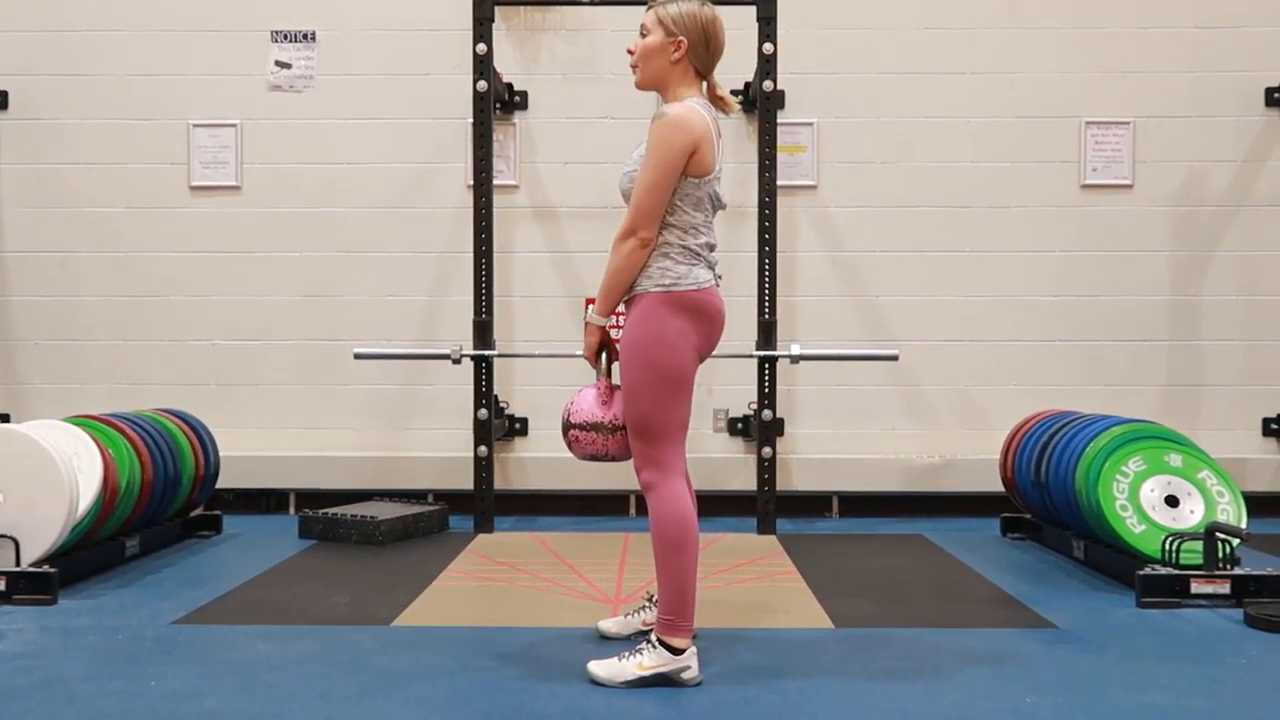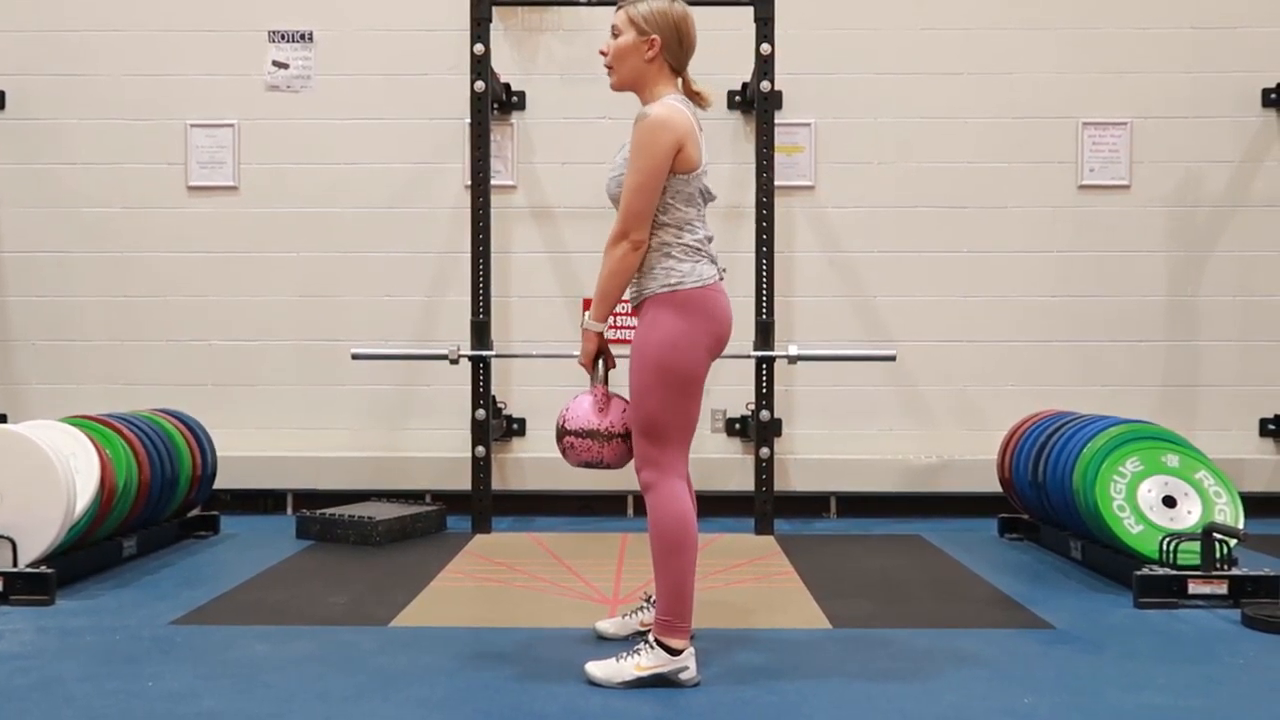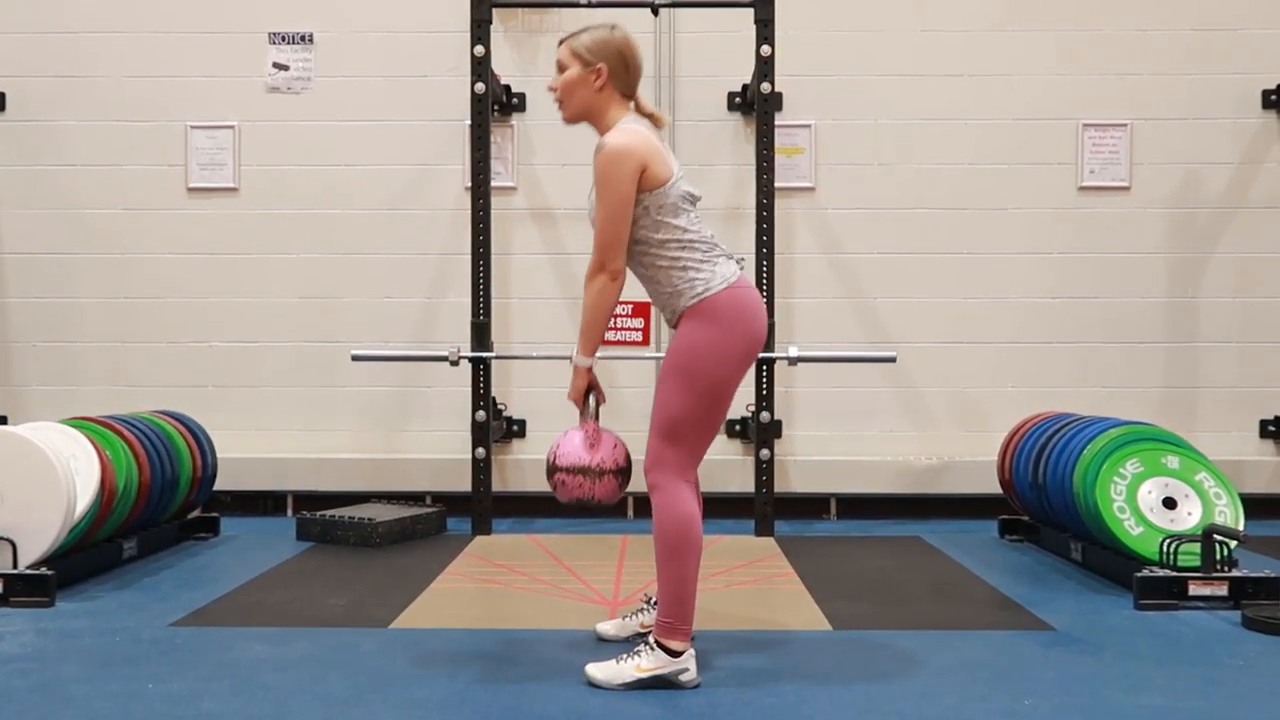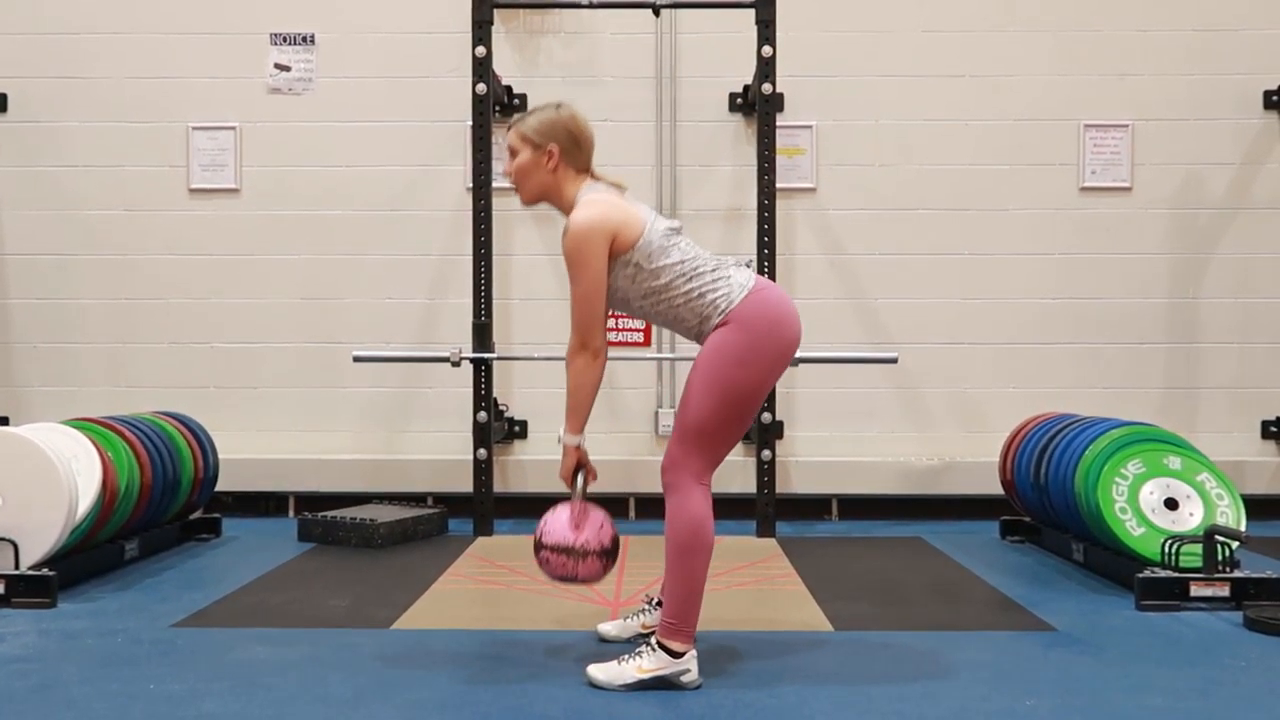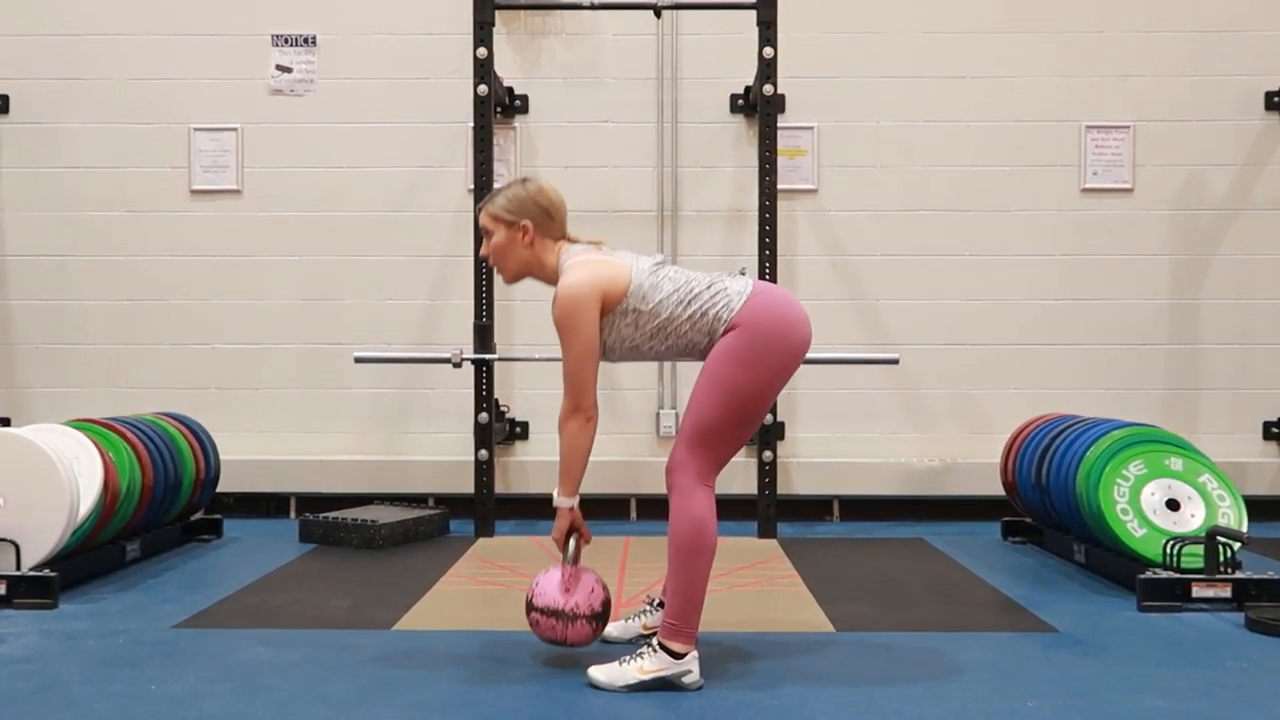
dt=0.2s
person 1, frame 1
left shoulder: (677, 119)
right shoulder: (693, 117)
left elbow: (638, 236)
left wrist: (597, 320)
right wrist: (613, 316)
left hip: (668, 307)
right hip: (683, 303)
left knee: (659, 471)
right knee: (662, 466)
left ankle: (674, 648)
right ankle: (669, 606)
person 1, frame 2
left shoulder: (658, 119)
right shoulder: (670, 115)
left elbow: (629, 240)
left wrist: (593, 326)
right wrist: (602, 324)
left hip: (677, 308)
right hip: (686, 304)
left knee: (660, 471)
right knee: (662, 467)
left ankle: (671, 649)
right ankle: (666, 607)
person 1, frame 3
left shoulder: (618, 146)
right shoulder: (629, 138)
left elbow: (605, 272)
right elbow: (610, 269)
left wrist: (582, 363)
right wrist: (587, 361)
left hip: (717, 317)
right hip: (724, 311)
left knee: (668, 472)
right knee: (672, 467)
left ankle: (671, 650)
right ankle: (667, 609)
person 1, frame 4
left shoulder: (586, 222)
right shoulder: (597, 206)
left elbow: (588, 351)
right elbow: (586, 345)
left wrist: (572, 440)
right wrist: (576, 439)
left hip: (752, 324)
right hip: (757, 318)
left knee: (685, 474)
right knee: (685, 471)
left ankle: (674, 651)
right ankle: (670, 609)
person 1, frame 5
left shoulder: (575, 287)
right shoulder: (583, 267)
left elbow: (581, 414)
right elbow: (576, 407)
left wrist: (565, 502)
right wrist: (569, 498)
left hip: (761, 327)
right hip: (768, 320)
left knee: (689, 474)
right knee: (688, 471)
left ankle: (674, 653)
right ankle: (671, 607)
